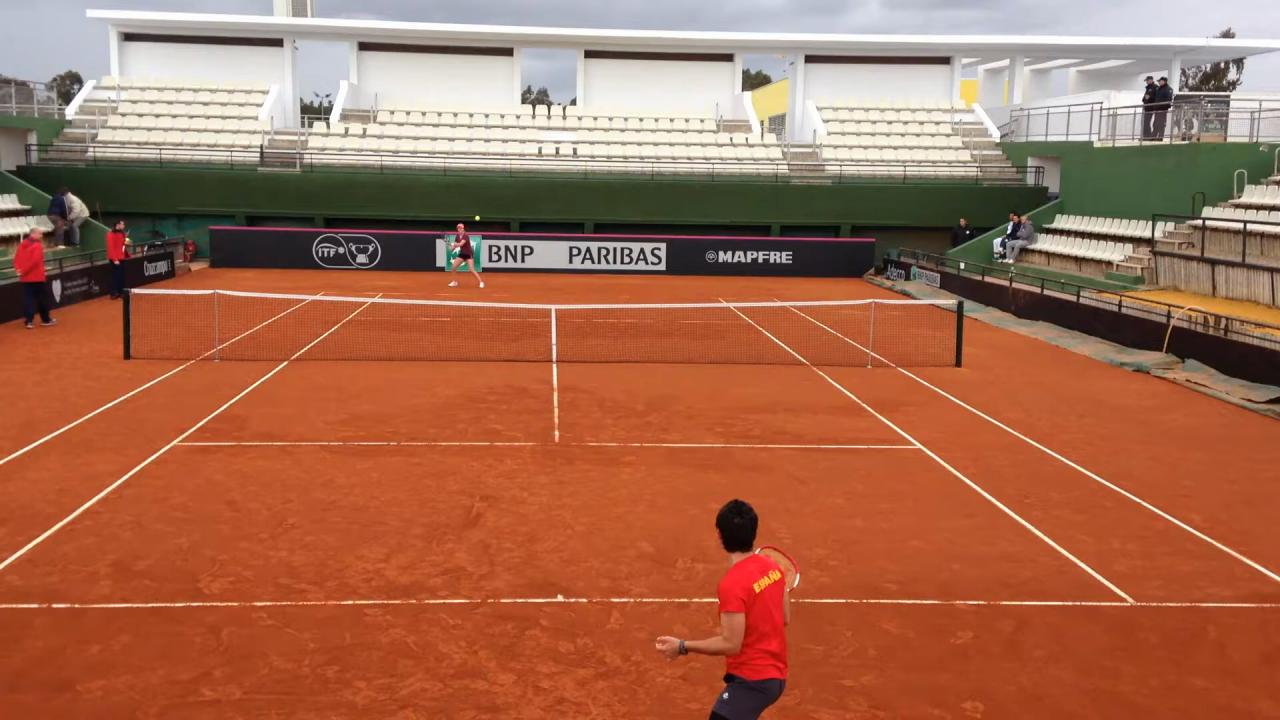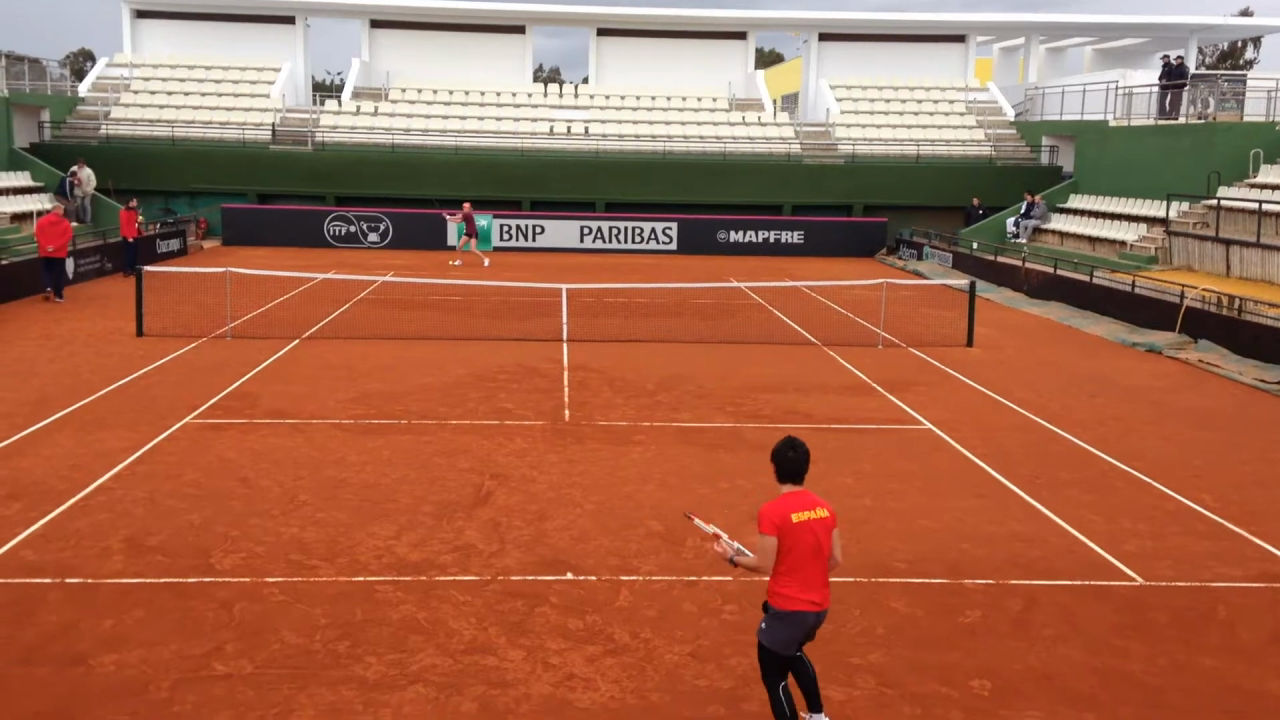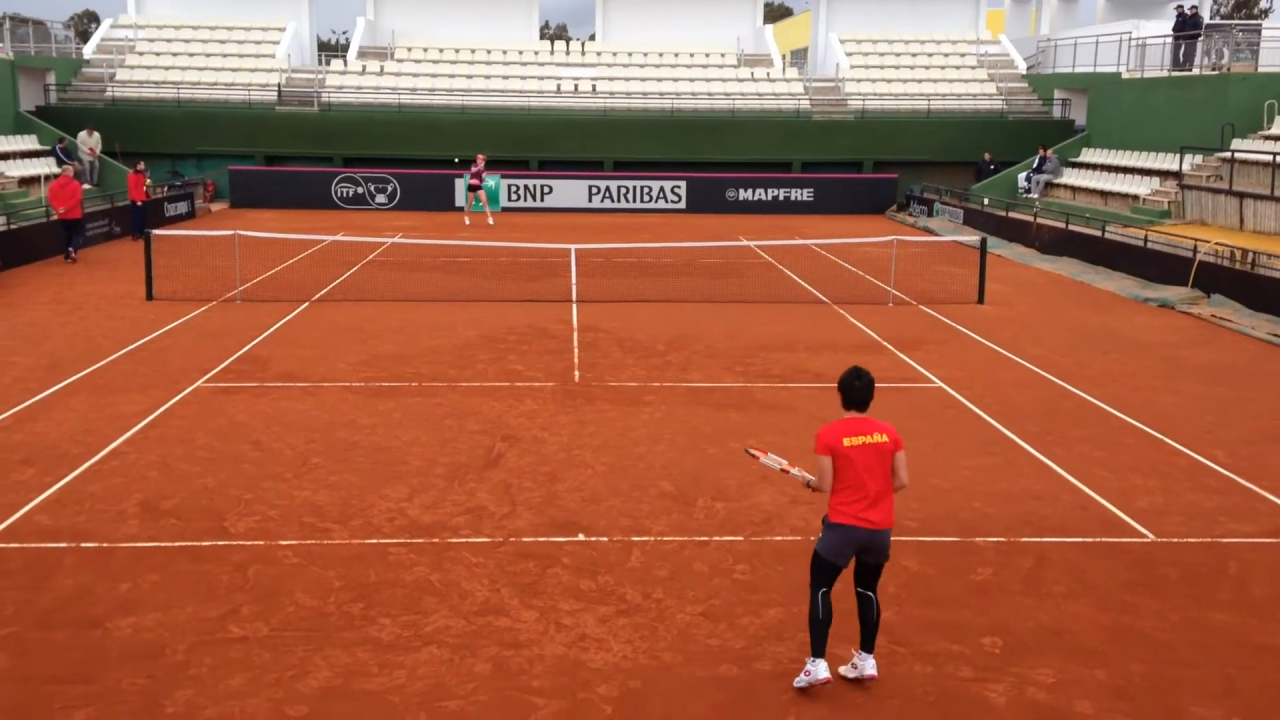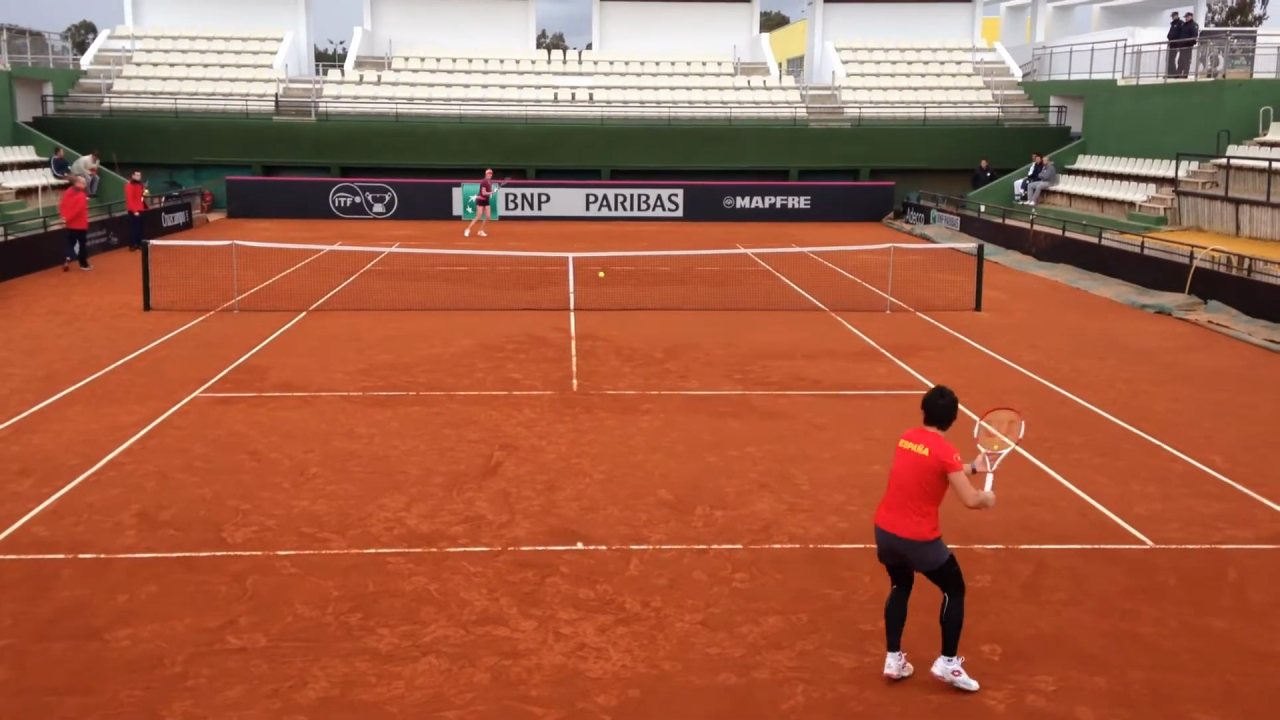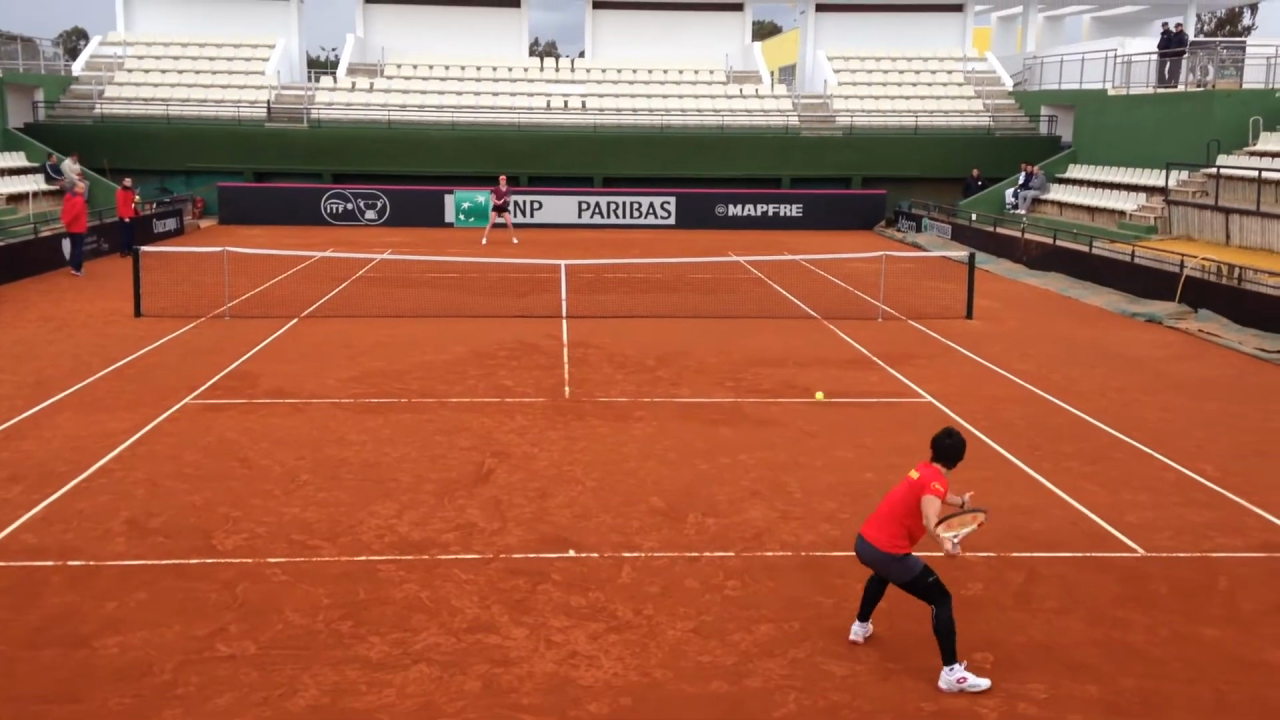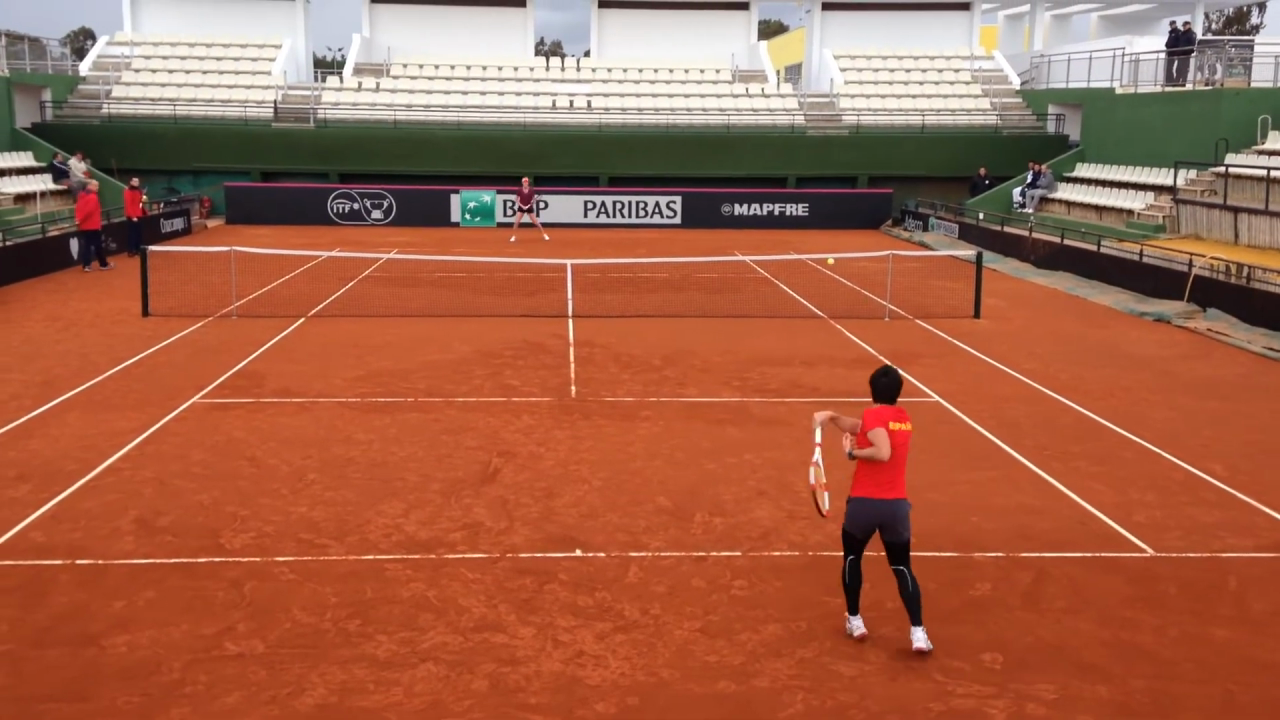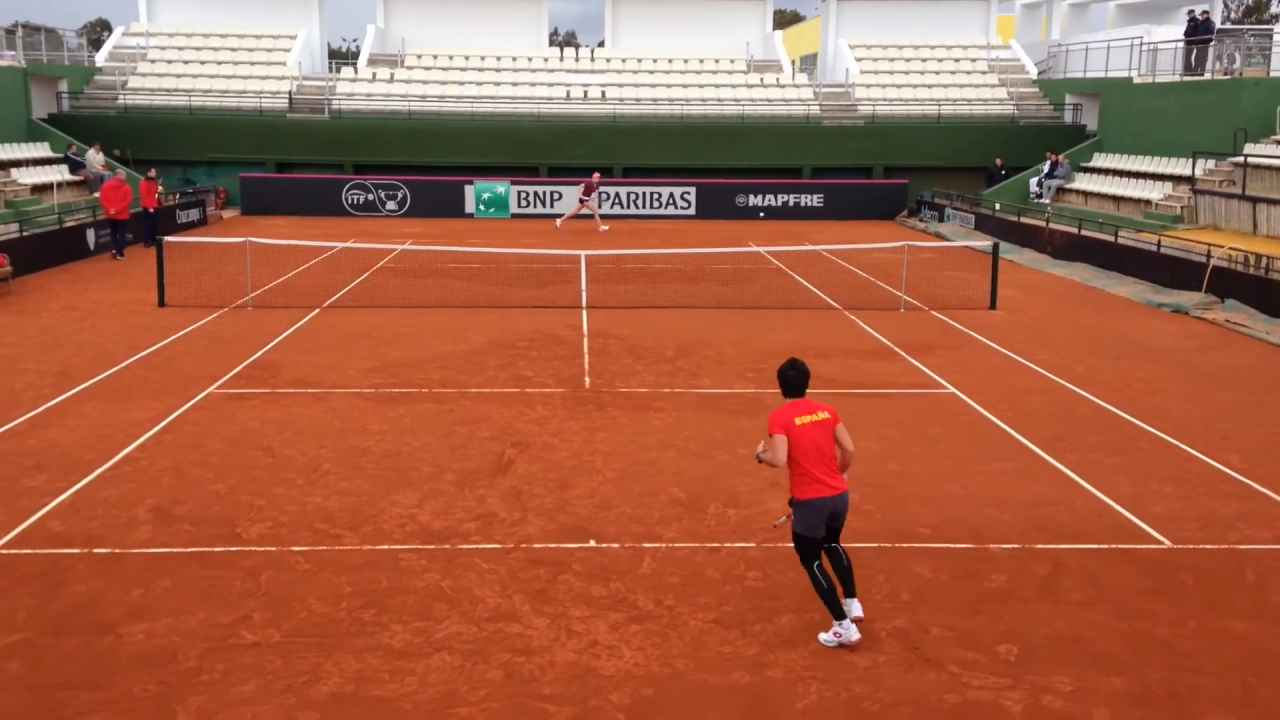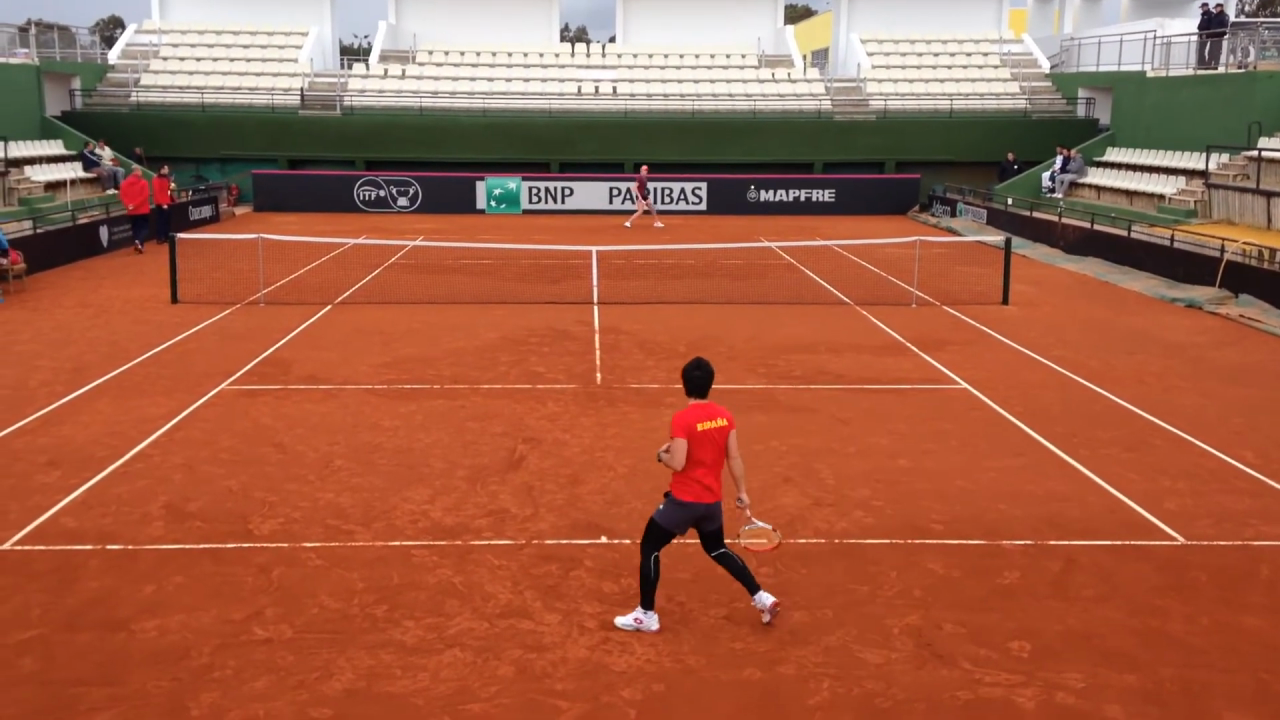
dt=0.5s
person 1, frame 1
left shoulder: (732, 585)
right shoulder: (772, 567)
left elbow: (731, 645)
left wrist: (683, 647)
left hip: (752, 681)
right hip: (775, 676)
person 1, frame 2
left shoulder: (771, 512)
right shoulder: (824, 508)
left elbow: (765, 566)
right elbow: (836, 560)
left wrist: (733, 557)
left hip: (786, 609)
right hip: (818, 607)
left knee: (774, 678)
right knee: (793, 654)
person 1, frame 3
left shoulder: (828, 435)
right shoulder: (889, 433)
left elbow: (824, 486)
right elbow: (902, 481)
left wrist: (809, 483)
left hip: (842, 526)
right hip: (879, 529)
left knee: (820, 589)
right knee: (866, 590)
left ankle: (817, 664)
right ankle: (866, 660)
person 1, frame 4
left shoulder: (906, 438)
right shoulder: (945, 451)
right elbow: (970, 499)
left wrist: (970, 468)
right wrist: (988, 498)
left hip: (884, 530)
right hip: (920, 538)
left knee: (900, 587)
right knee: (954, 591)
left ankle: (893, 658)
right ankle: (948, 663)
person 1, frame 5
left shoulder: (921, 470)
right shoulder: (936, 483)
right elbow: (930, 522)
left wrist: (960, 501)
right wrist: (946, 544)
left hip: (864, 542)
right hip: (889, 553)
left knee: (882, 572)
right knee: (941, 602)
left ankle: (860, 627)
right ankle: (952, 672)
person 1, frame 6
left shoulder: (874, 415)
right shoulder: (903, 417)
left elbow: (883, 453)
left wrist: (852, 452)
right wrist: (833, 417)
left hip: (863, 502)
right hip: (896, 504)
left knee: (852, 555)
right knee: (902, 568)
left ankle: (855, 620)
right ankle: (918, 632)
person 1, frame 7
left shoulder: (780, 417)
right shoulder: (827, 411)
left elbow: (780, 461)
right elbow: (849, 450)
left wrist: (760, 455)
left hip: (809, 500)
right hip: (838, 495)
left knee: (812, 562)
right knee: (832, 545)
left ankle: (844, 628)
right ankle: (852, 604)
person 1, frame 8
left shoulder: (682, 419)
right shoulder: (724, 416)
left elbow: (678, 464)
right elbow: (734, 457)
left wrist: (662, 455)
right wrist: (742, 491)
left hip: (683, 500)
right hip: (712, 501)
left knee: (649, 549)
right knee: (717, 550)
left ankle: (647, 615)
right ankle: (762, 598)
